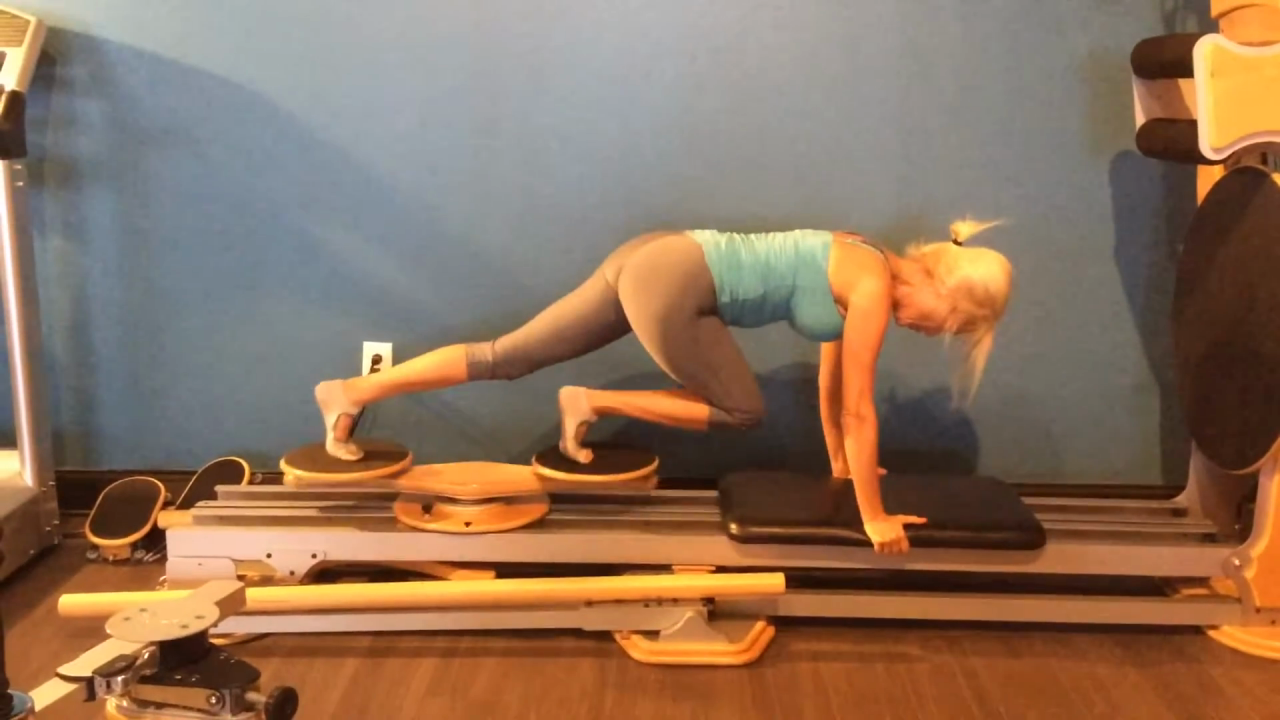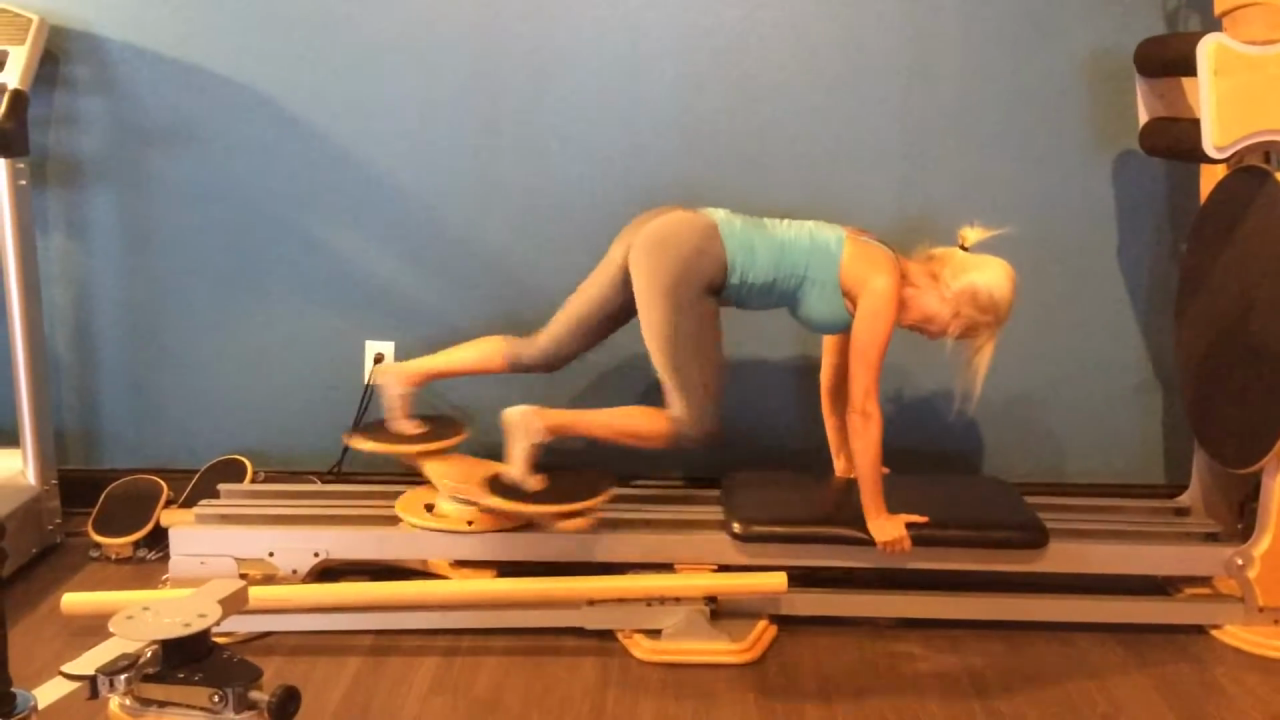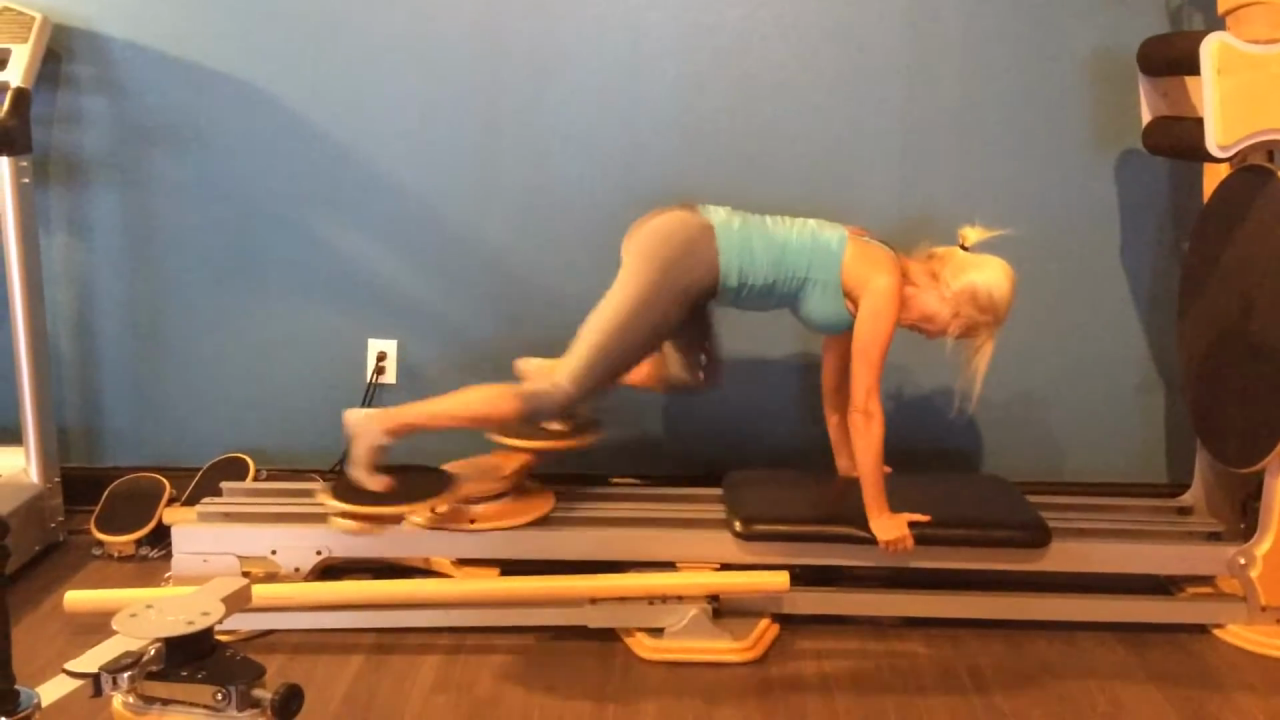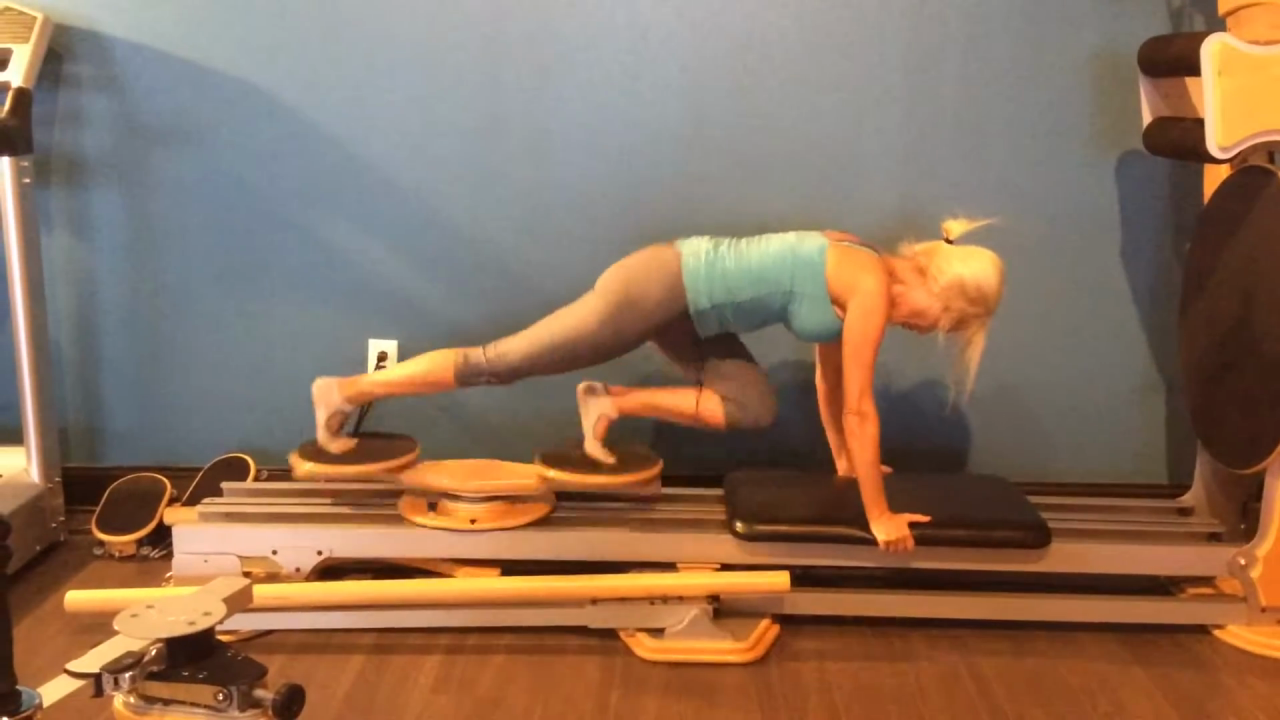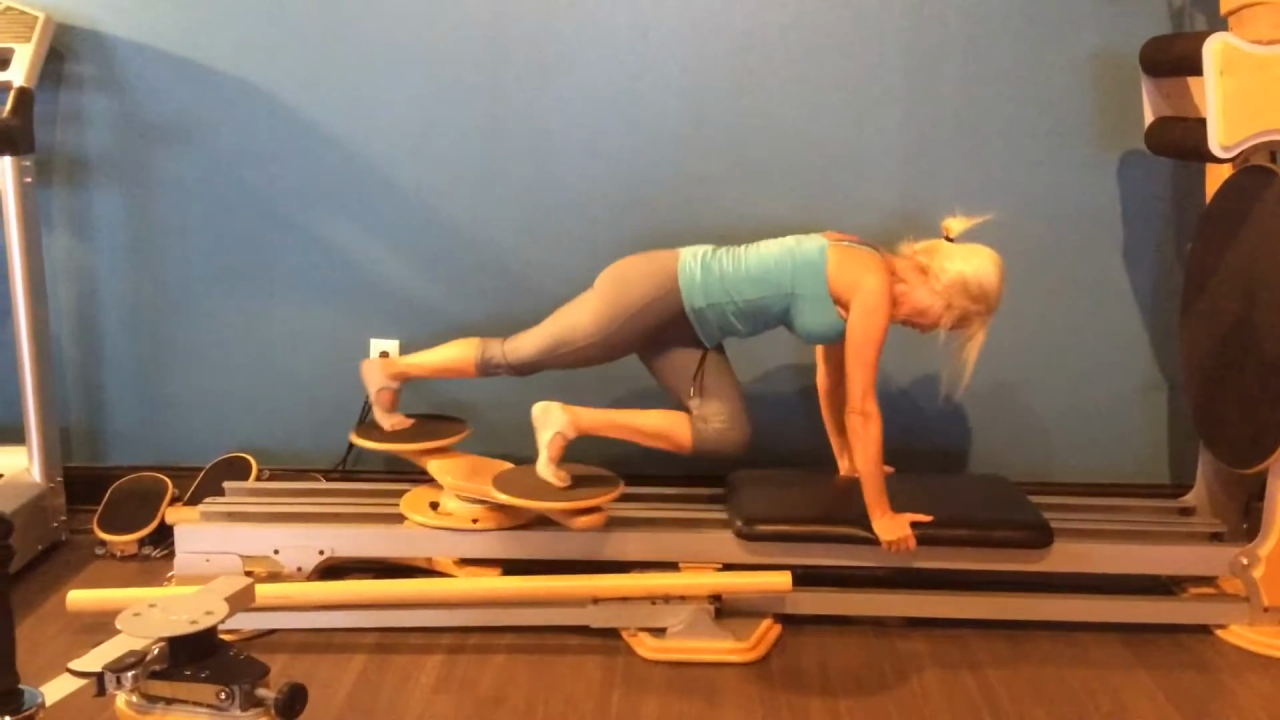
dt=0.3s
person 1, frame 1
left shoulder: (862, 270)
right shoulder: (875, 286)
left elbow: (831, 384)
right elbow: (857, 411)
left wrist: (842, 469)
right wrist: (873, 515)
left hip: (652, 259)
right hip: (671, 287)
left knee: (503, 357)
right knee: (743, 410)
left ankle: (349, 392)
right ankle: (593, 401)
person 1, frame 2
left shoulder: (863, 275)
right shoulder: (887, 284)
left elbow: (833, 382)
right elbow: (860, 406)
left wrist: (846, 467)
right wrist: (875, 515)
left hip: (661, 232)
right hip: (682, 255)
left knee: (544, 351)
right knee: (697, 424)
left ankle: (407, 377)
right ankle: (537, 427)
person 1, frame 3
left shoulder: (860, 278)
right shoulder: (888, 285)
left elbow: (834, 378)
right elbow: (864, 407)
left wrist: (847, 465)
right wrist: (879, 515)
left hip: (673, 233)
right hip: (679, 254)
left knee: (694, 373)
right knee: (564, 394)
left ankle: (543, 371)
right ankle: (385, 424)
person 1, frame 4
left shoulder: (856, 272)
right shoulder: (873, 285)
left elbow: (828, 376)
right elbow: (858, 409)
left wrist: (846, 465)
right wrist: (879, 514)
left hip: (681, 293)
right hip: (657, 293)
left knee: (756, 410)
right knee: (492, 364)
left ankle: (616, 403)
right ankle: (344, 391)
person 1, frame 5
left shoulder: (858, 275)
right shoulder: (873, 285)
left elbow: (831, 379)
right elbow: (862, 407)
left wrist: (847, 463)
right wrist: (882, 515)
left hip: (684, 314)
right hip: (655, 295)
left knee: (727, 435)
right knee: (513, 355)
left ankle: (571, 421)
right ankle: (388, 371)
